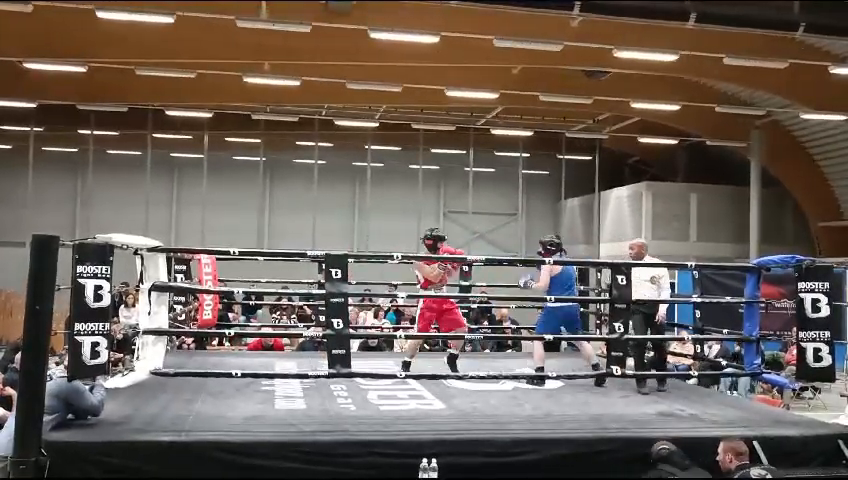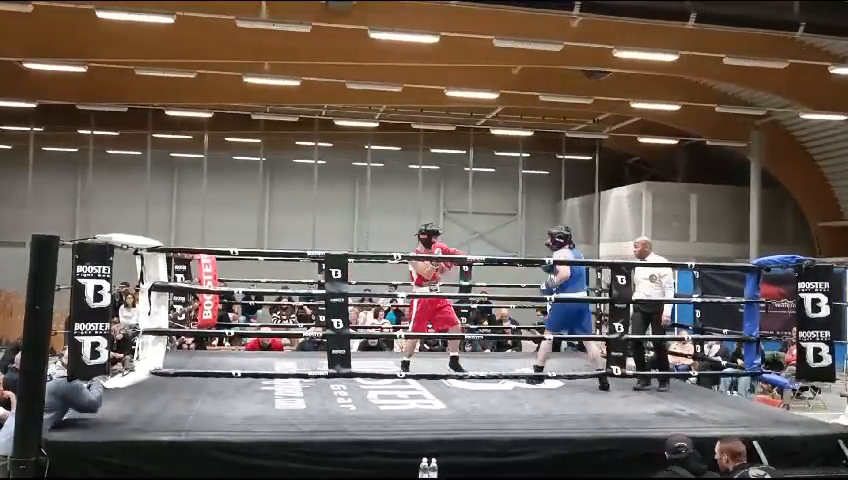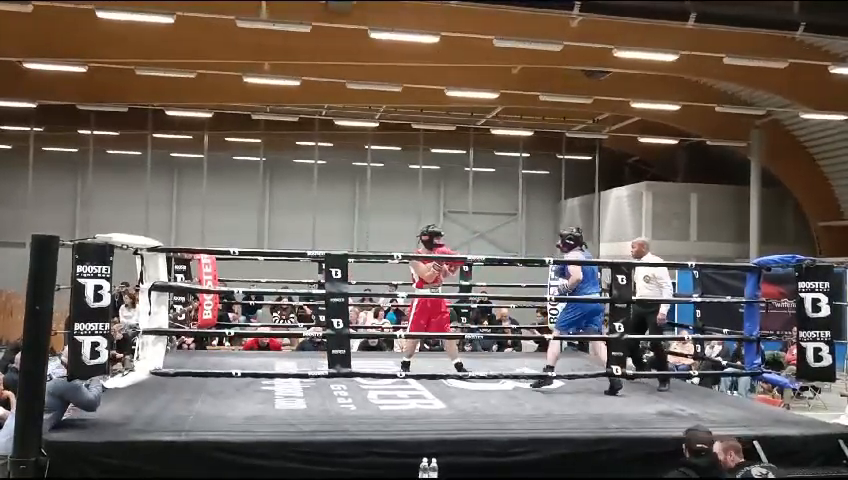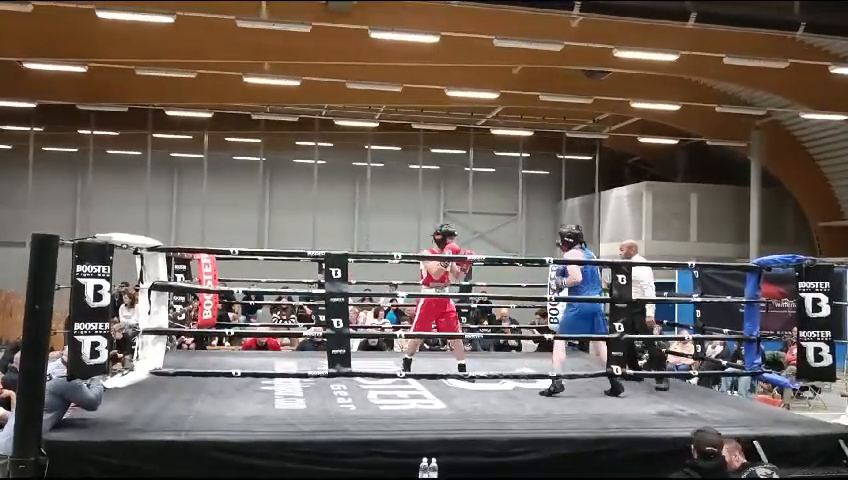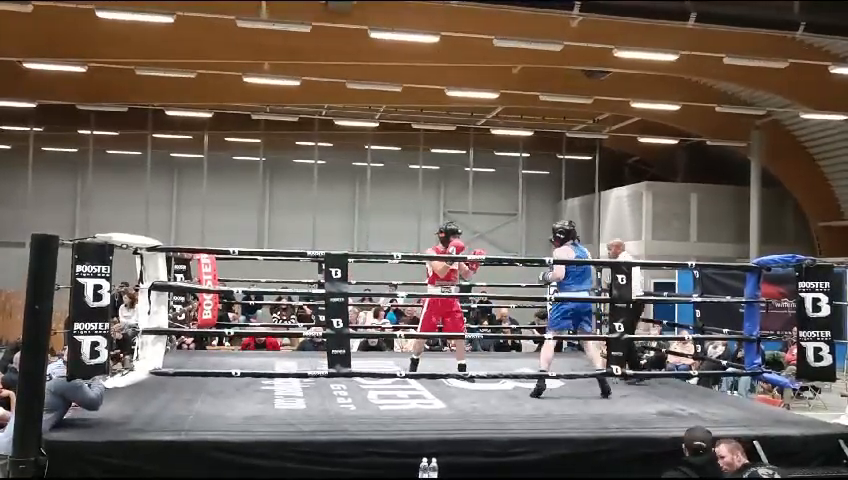
dt=0.2s
person 1, frame 1
left shoulder: (549, 263)
right shoulder: (569, 263)
left elbow: (543, 286)
left wrist: (528, 283)
left hip: (555, 308)
right hip: (572, 307)
left knee: (538, 339)
right knee: (580, 340)
left ankle: (539, 375)
right ankle: (598, 371)
person 1, frame 2
left shoulder: (560, 254)
right shoulder: (578, 254)
left elbow: (565, 274)
left wrist: (551, 283)
right wrist: (552, 269)
left hip: (565, 301)
right hip: (581, 300)
left knee: (548, 335)
right knee: (588, 340)
left ankle: (538, 372)
right ankle: (603, 378)
person 1, frame 3
left shoulder: (571, 256)
right shoulder: (587, 255)
left elbow: (577, 276)
left wrist: (565, 287)
right wrist: (563, 273)
left hip: (579, 302)
right hip: (595, 301)
left knee: (556, 334)
right knee: (596, 341)
left ankle: (547, 374)
right ankle: (614, 380)
person 1, frame 4
left shoulder: (570, 255)
right shoulder: (590, 254)
left elbow: (577, 279)
left wrist: (561, 282)
left hip: (578, 305)
right hip: (595, 303)
left knee: (559, 341)
right knee: (600, 344)
left ankle: (556, 382)
right ankle: (615, 383)
person 1, frame 5
left shoulder: (561, 251)
right shoulder: (585, 251)
left elbow: (559, 275)
left wrist: (546, 276)
left hip: (565, 299)
right hip: (584, 299)
left knee: (551, 338)
right knee: (588, 340)
left ankle: (541, 381)
right ankle: (602, 380)
person 2, frame 1
left shoulder: (658, 265)
left elbow: (665, 289)
left wrist: (662, 309)
left hip: (655, 308)
right hip: (637, 308)
left knee: (659, 344)
right knee: (639, 341)
left ankle: (661, 378)
right ankle: (641, 381)
person 2, frame 2
left shoulder: (661, 263)
right shoulder: (637, 267)
left elbow: (669, 289)
left wrist: (667, 312)
right wrist: (630, 310)
left hip: (657, 307)
right hip: (639, 307)
left knee: (659, 343)
right knee: (636, 340)
left ankle: (664, 380)
right ankle: (643, 377)
person 2, frame 3
left shoulder: (656, 263)
right shoulder: (638, 266)
left elbow: (667, 288)
left wrist: (663, 311)
right wrist: (633, 306)
left hip: (653, 308)
right hip: (639, 307)
left knee: (655, 343)
right knee: (629, 338)
left ankle: (664, 380)
right ankle: (640, 368)
person 2, frame 4
left shoulder: (641, 265)
right shoulder: (631, 266)
left elbow: (649, 290)
left wrist: (650, 313)
left hip: (642, 308)
right hip: (633, 308)
left knee: (648, 342)
right knee: (627, 341)
left ankle: (661, 377)
right ankle: (635, 371)
person 2, frame 5
left shoulder: (624, 262)
right shoulder: (626, 261)
left wrist: (626, 307)
left hip: (631, 303)
right hip: (635, 303)
left knee: (624, 336)
right knee: (626, 335)
left ankle: (635, 369)
right ankle: (634, 368)
person 3, frame 1
left shoulder: (441, 255)
right shoulder: (419, 261)
left elbow: (449, 275)
right elbow: (434, 277)
left wrist: (454, 265)
right wrist: (443, 262)
left hip: (444, 299)
right hip: (427, 301)
left knee: (462, 329)
right knee: (419, 335)
left ankle: (452, 358)
right ankle: (406, 365)
person 3, frame 2
left shoulder: (434, 252)
right shoulder: (414, 256)
left elbow: (441, 272)
right elbow: (427, 275)
left wrist: (449, 263)
right wrist: (436, 258)
left hip: (437, 297)
right hip: (421, 299)
left knee: (455, 327)
right knee: (415, 334)
left ankle: (454, 361)
right ankle: (405, 365)
person 3, frame 3
left shoulder: (437, 254)
right shoulder: (416, 258)
left elbow: (445, 275)
right elbow: (428, 278)
left wrist: (453, 266)
right wrist: (439, 262)
left hip: (437, 299)
right hip: (422, 301)
left knee: (447, 334)
right knee: (414, 336)
left ankle: (459, 368)
right ankle: (405, 366)
person 3, frame 4
left shoulder: (449, 253)
right shoulder: (427, 254)
left elbow: (458, 277)
right elbow: (435, 274)
left wrist: (464, 266)
right wrist: (446, 259)
left hip: (445, 300)
right hip: (428, 300)
left knee: (456, 334)
right knee: (418, 334)
left ankle: (462, 369)
right ankle: (406, 364)
person 3, frame 5
left shoulder: (455, 253)
right shoulder: (431, 252)
left elbow: (467, 276)
right elbow: (440, 272)
left wrist: (473, 265)
right wrist: (450, 256)
left hip: (451, 299)
right hip: (434, 299)
left knee: (459, 334)
right knee: (423, 334)
left ankle: (462, 370)
right ankle: (413, 364)
